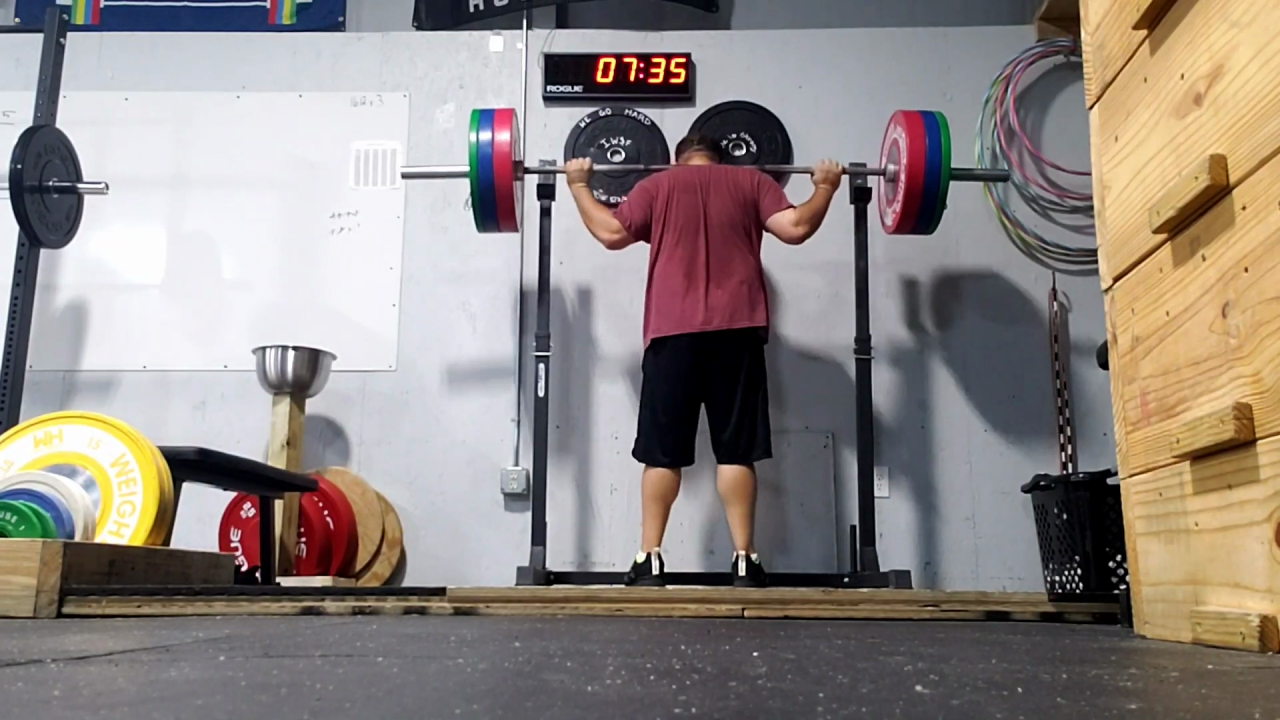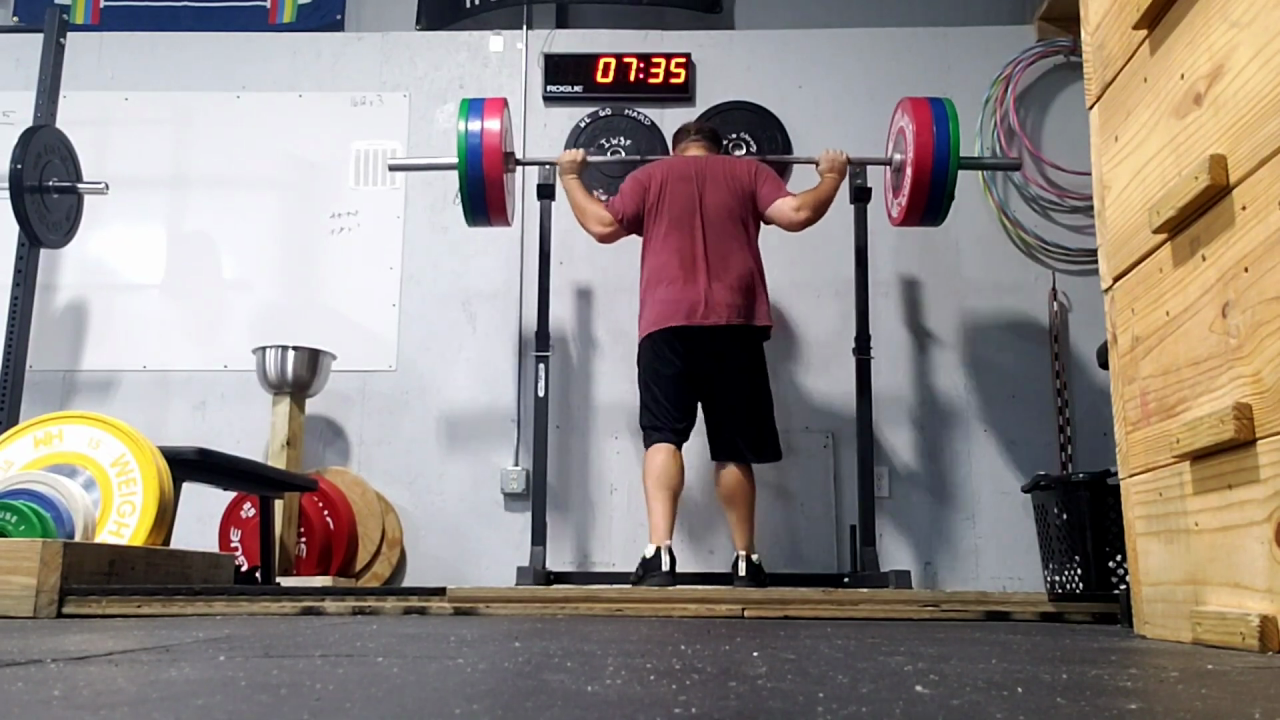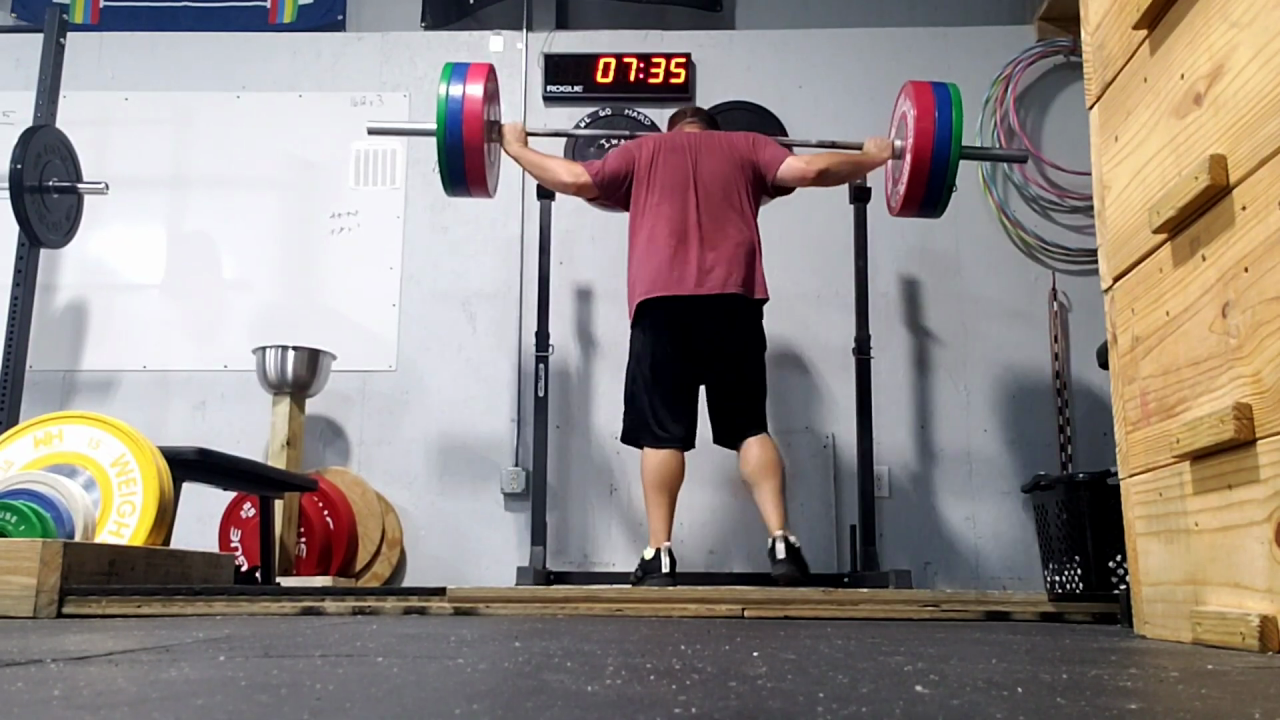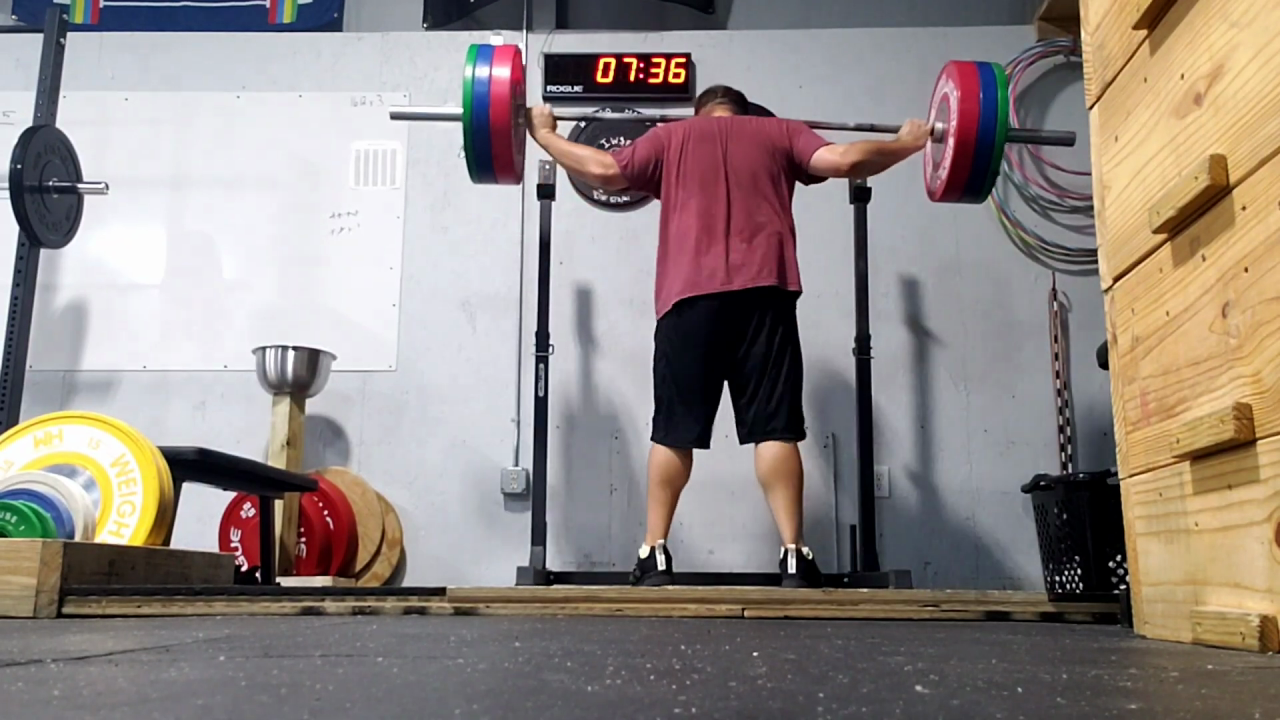
dt=0.4s
person 1, frame 1
left shoulder: (656, 185)
right shoulder: (752, 182)
left elbow: (611, 233)
right elbow: (796, 228)
left wrist: (579, 185)
right wrist: (826, 186)
left hip: (673, 332)
right hip: (736, 330)
left knee: (662, 453)
right knee: (737, 451)
left ankle: (650, 560)
right ankle: (745, 561)
person 1, frame 2
left shoulder: (650, 175)
right shoulder: (749, 172)
left elbow: (602, 225)
right elbow: (797, 215)
left wrist: (570, 177)
right wrist: (832, 176)
left hip: (667, 323)
right hip: (734, 325)
left knee: (662, 436)
right knee: (735, 451)
left ankle: (660, 552)
right ankle: (745, 561)
person 1, frame 3
left shoulder: (642, 150)
right shoulder: (747, 146)
left elbow: (575, 179)
right elbow: (807, 170)
left wrist: (515, 147)
right wrist: (874, 158)
left hip: (662, 300)
right hip: (732, 297)
left knee: (661, 433)
right knee: (749, 427)
left ankle: (659, 556)
right ankle: (781, 544)
person 1, frame 4
left shoulder: (671, 137)
right shoulder: (780, 132)
left elbow: (605, 170)
right elbow: (843, 161)
left wrist: (544, 134)
right wrist: (909, 143)
left hip: (691, 295)
right hip: (764, 292)
left knee: (674, 430)
right knee: (775, 428)
left ankle: (655, 553)
right ankle: (794, 555)
